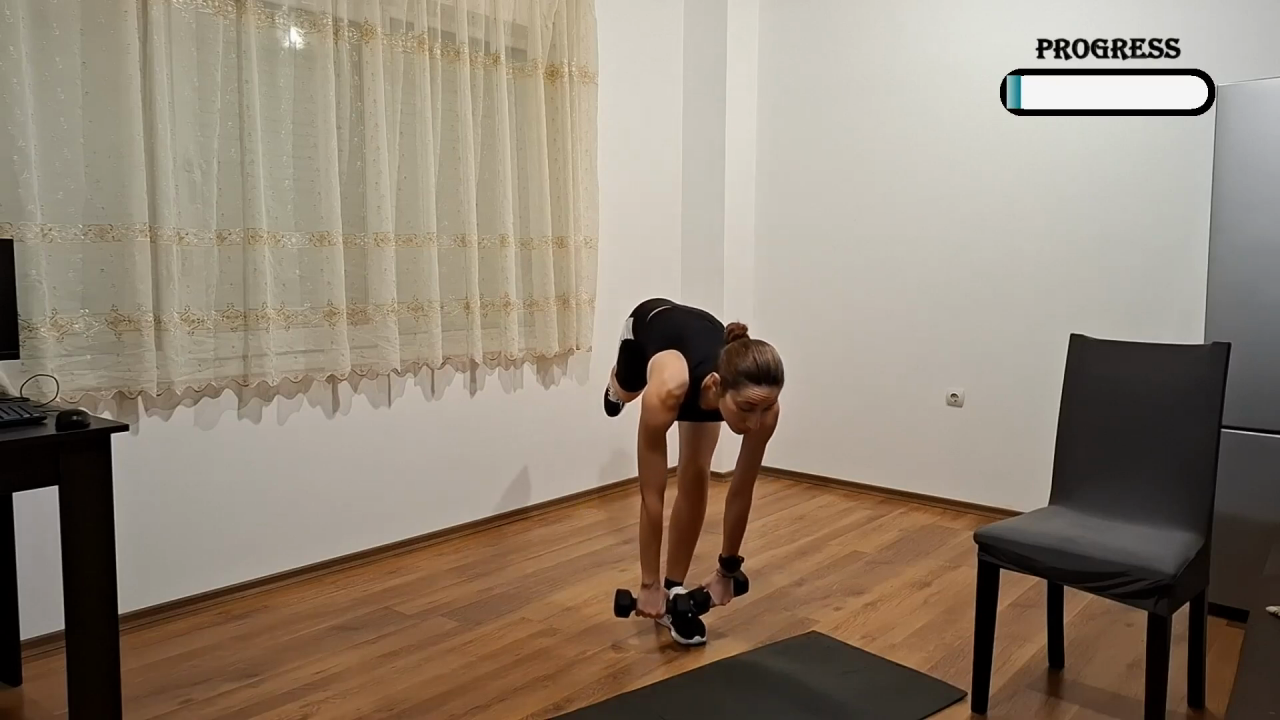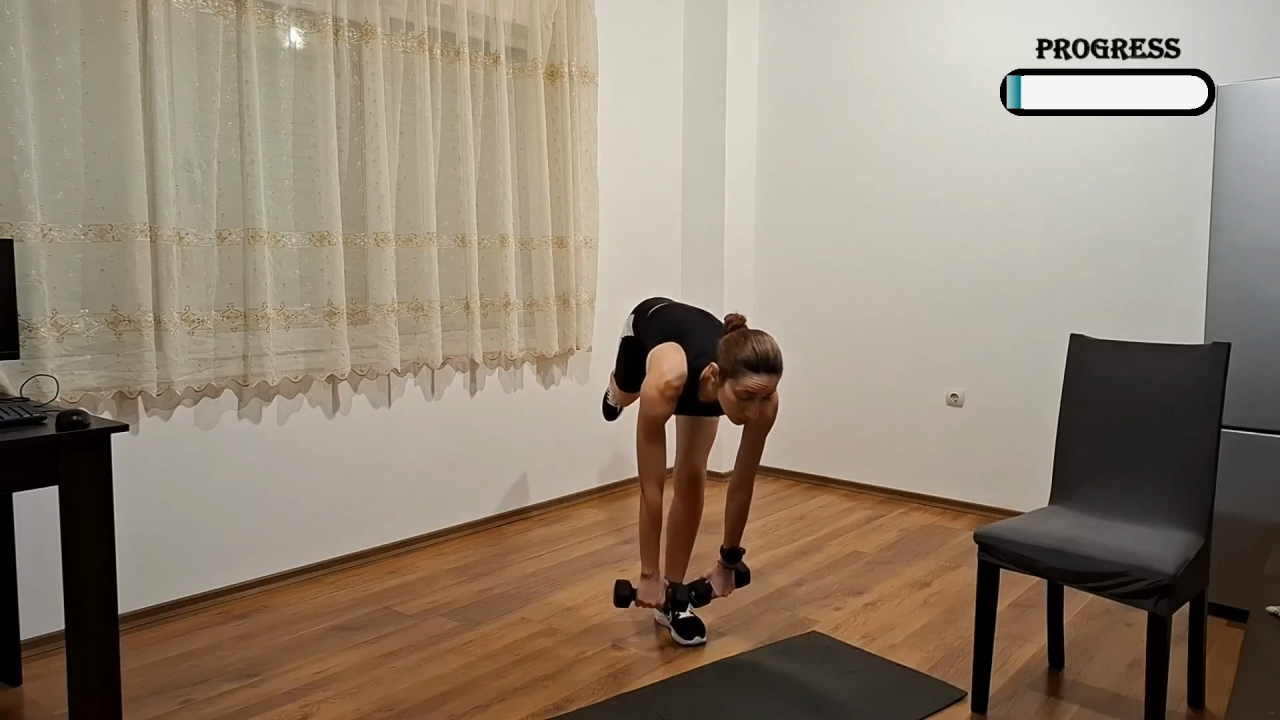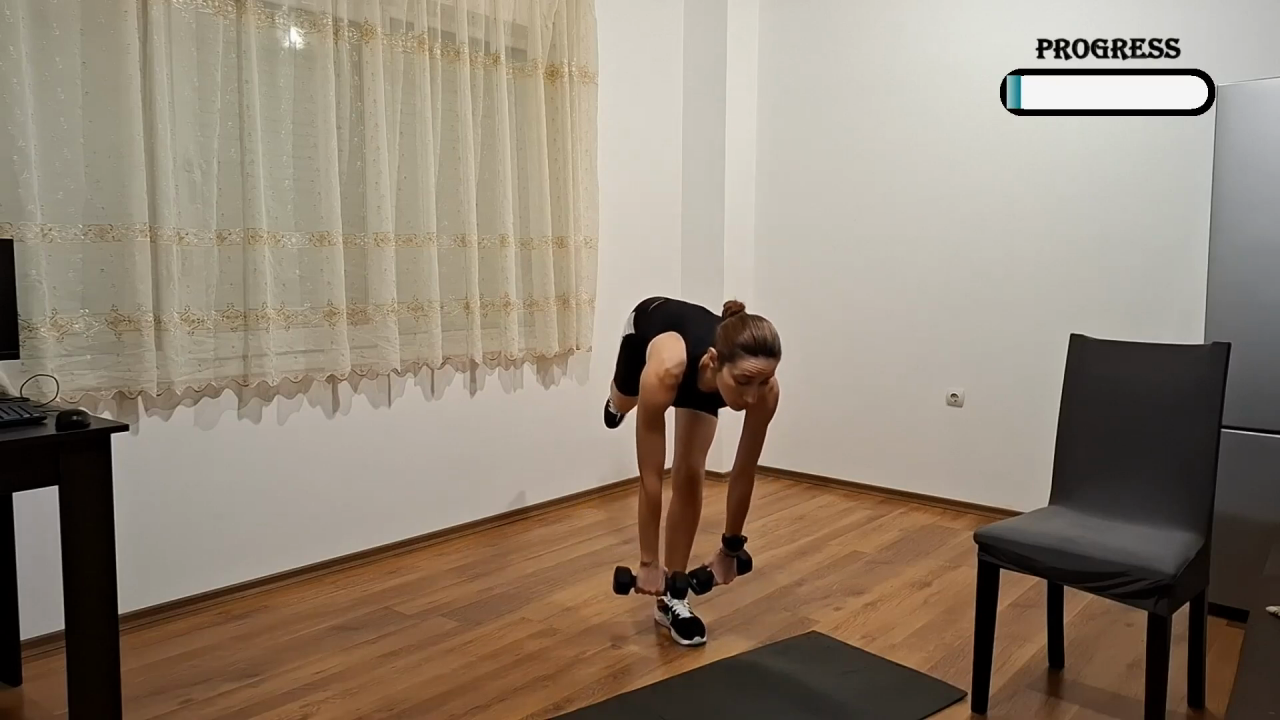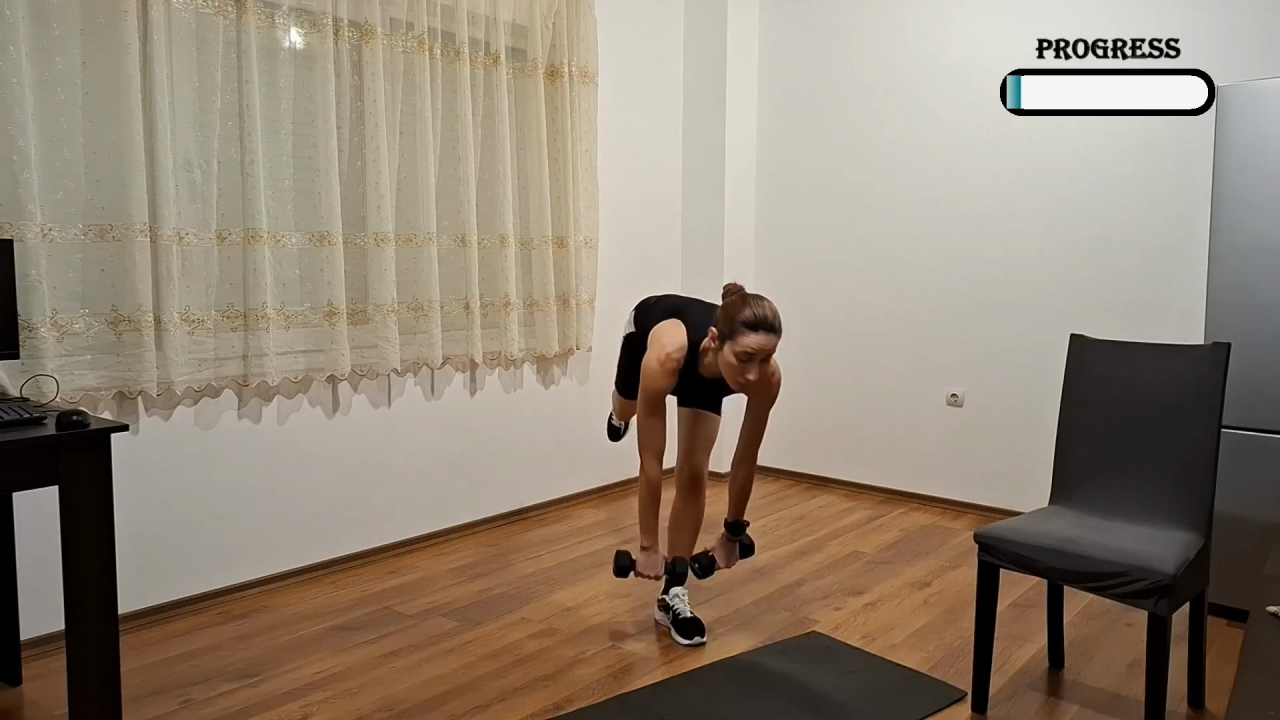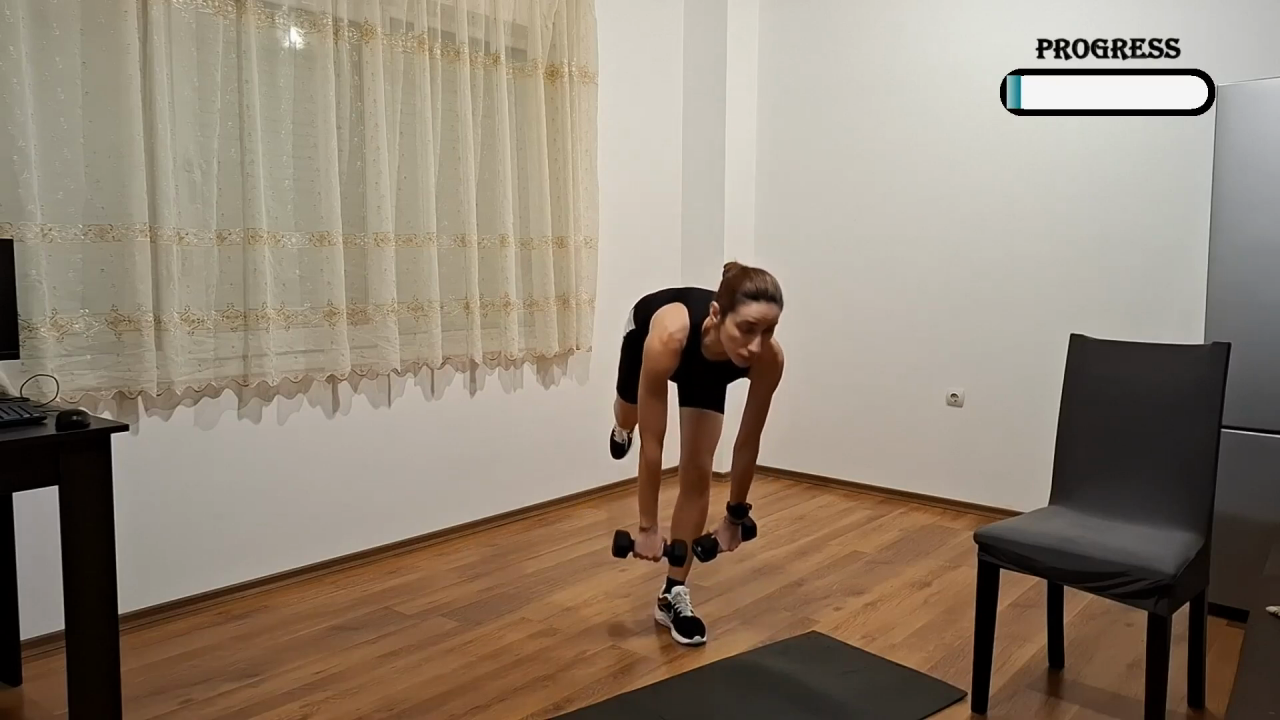
dt=0.1s
person 1, frame 1
left shoulder: (762, 405)
right shoulder: (668, 389)
left elbow: (741, 492)
right elbow: (652, 497)
left wrist: (727, 570)
right wrist: (649, 583)
left hip: (702, 329)
right hip: (650, 324)
left knee: (696, 477)
right knee: (627, 392)
left ankle: (676, 590)
right ankle: (616, 387)
person 1, frame 2
left shoulder: (763, 399)
right shoulder: (665, 381)
left elbow: (743, 482)
right elbow: (652, 488)
left wrist: (728, 561)
right wrist: (648, 575)
right hip: (649, 324)
left knee: (691, 476)
right knee: (624, 397)
left ankle: (674, 595)
right ankle: (617, 394)
person 1, frame 3
left shoulder: (763, 389)
right shoulder: (666, 369)
left elbow: (744, 473)
right elbow: (651, 478)
left wrist: (730, 549)
right wrist: (648, 562)
left hip: (700, 353)
right hip: (650, 322)
left knee: (690, 476)
right knee: (626, 400)
left ankle: (673, 596)
right ankle: (618, 399)
person 1, frame 4
left shoulder: (766, 376)
right shoulder: (665, 354)
left elbow: (746, 459)
right elbow: (651, 463)
left wrist: (732, 532)
right wrist: (648, 545)
right hip: (646, 320)
left knee: (692, 474)
right knee: (626, 408)
left ankle: (672, 596)
right ankle: (621, 412)
person 1, frame 5
left shoulder: (770, 357)
right shoulder: (668, 336)
left elbow: (748, 443)
right elbow: (652, 445)
left wrist: (735, 516)
right wrist: (647, 526)
right hip: (646, 322)
left knee: (698, 475)
right knee: (629, 416)
left ankle: (675, 594)
right ankle: (622, 429)
